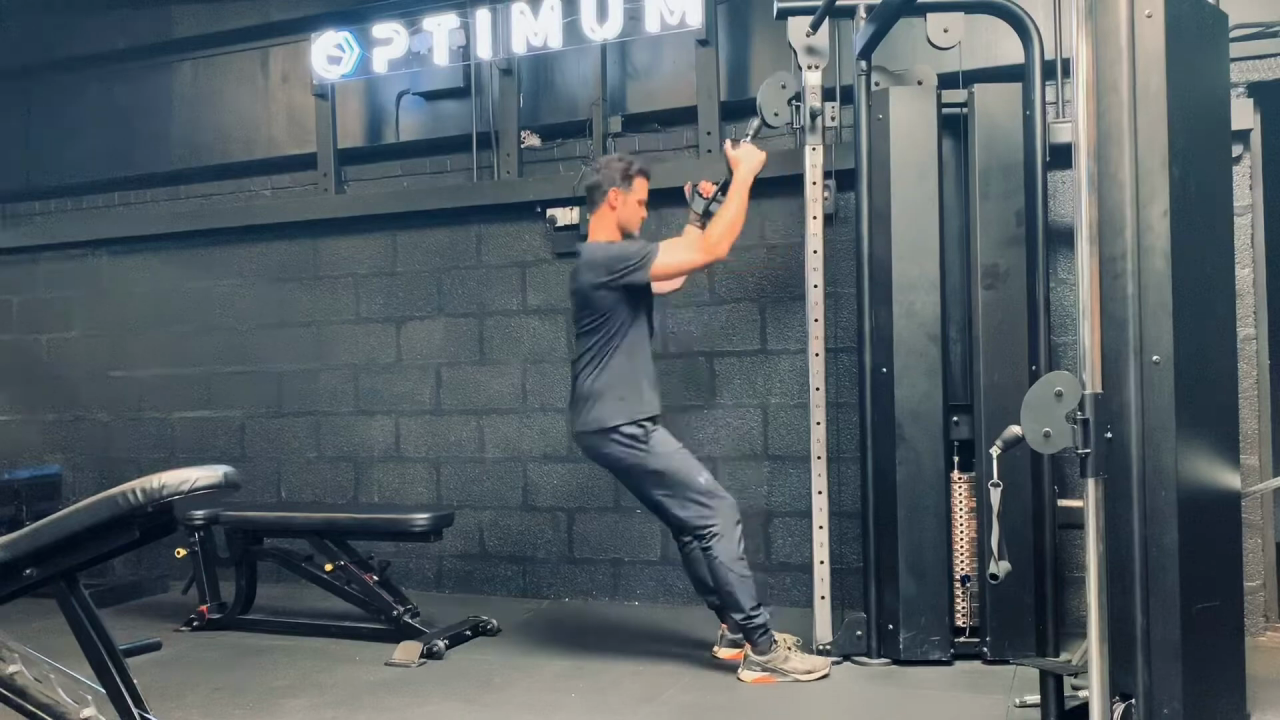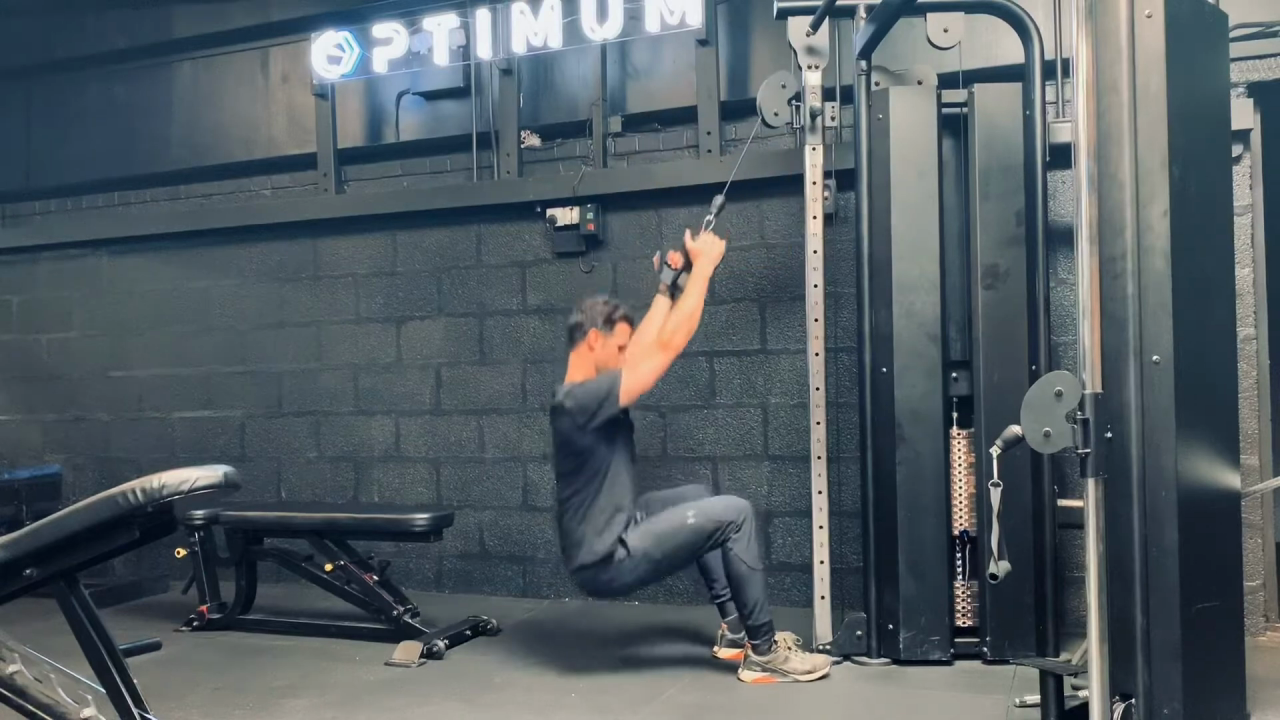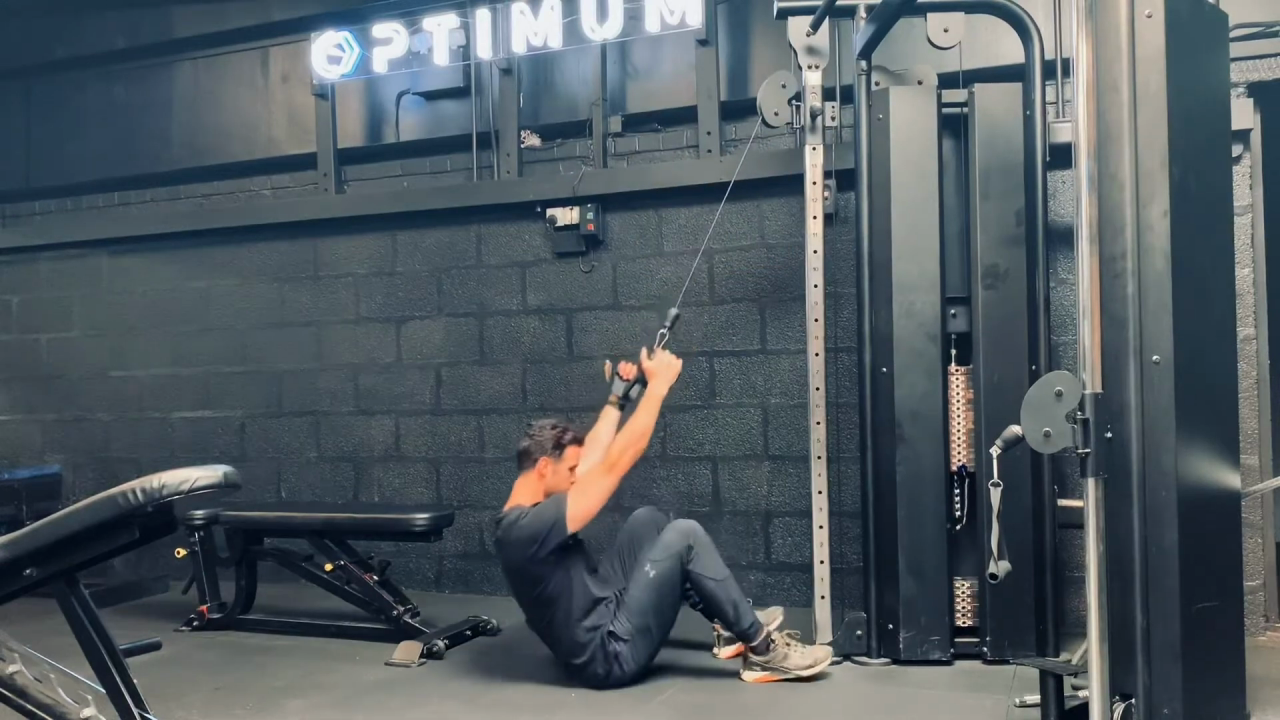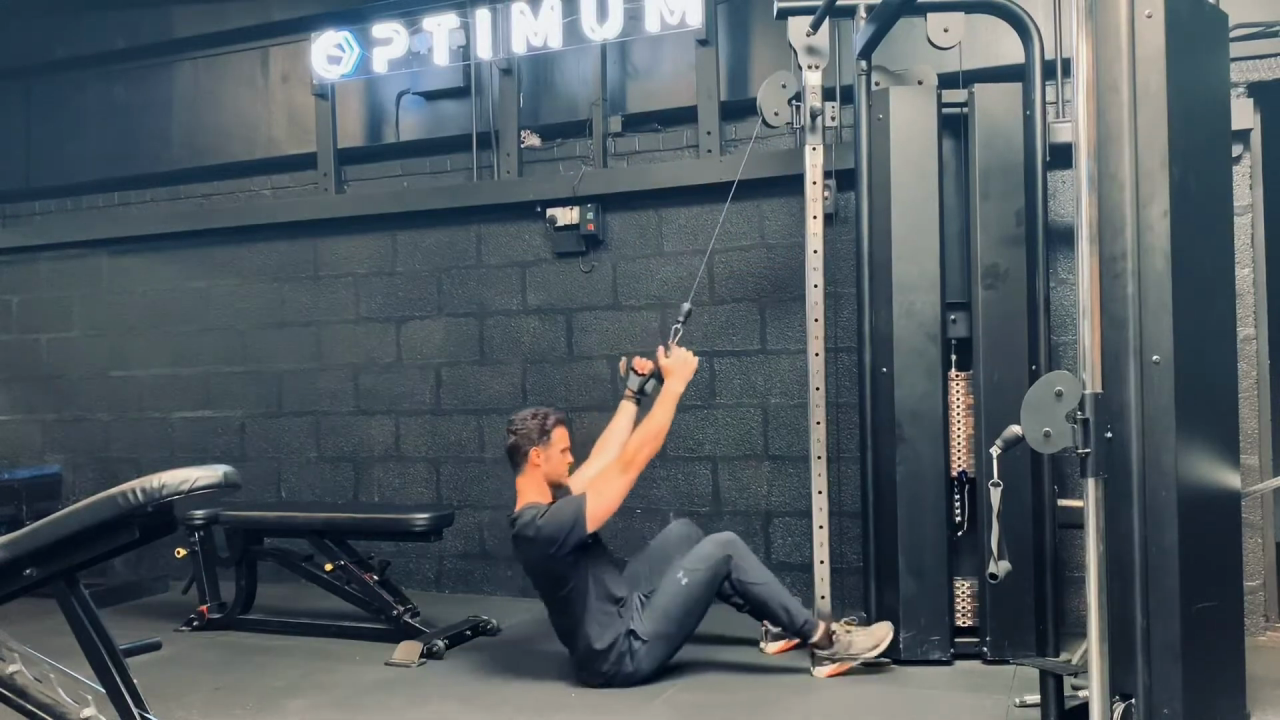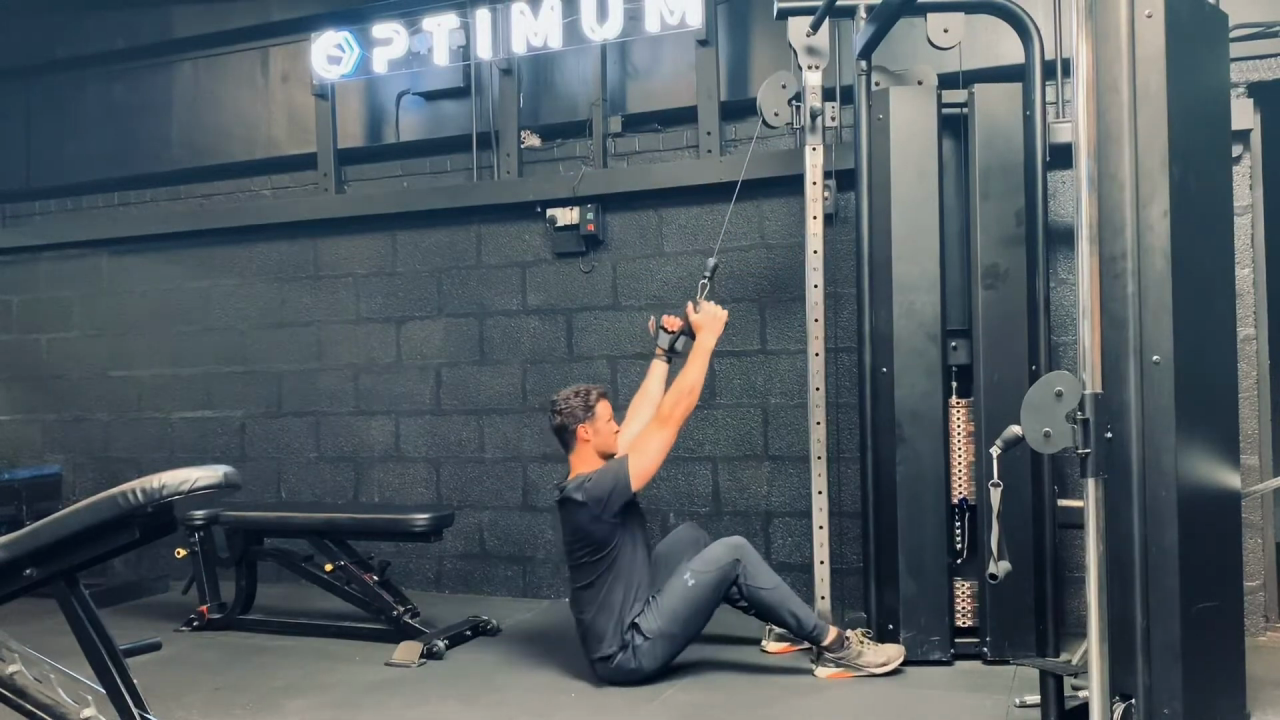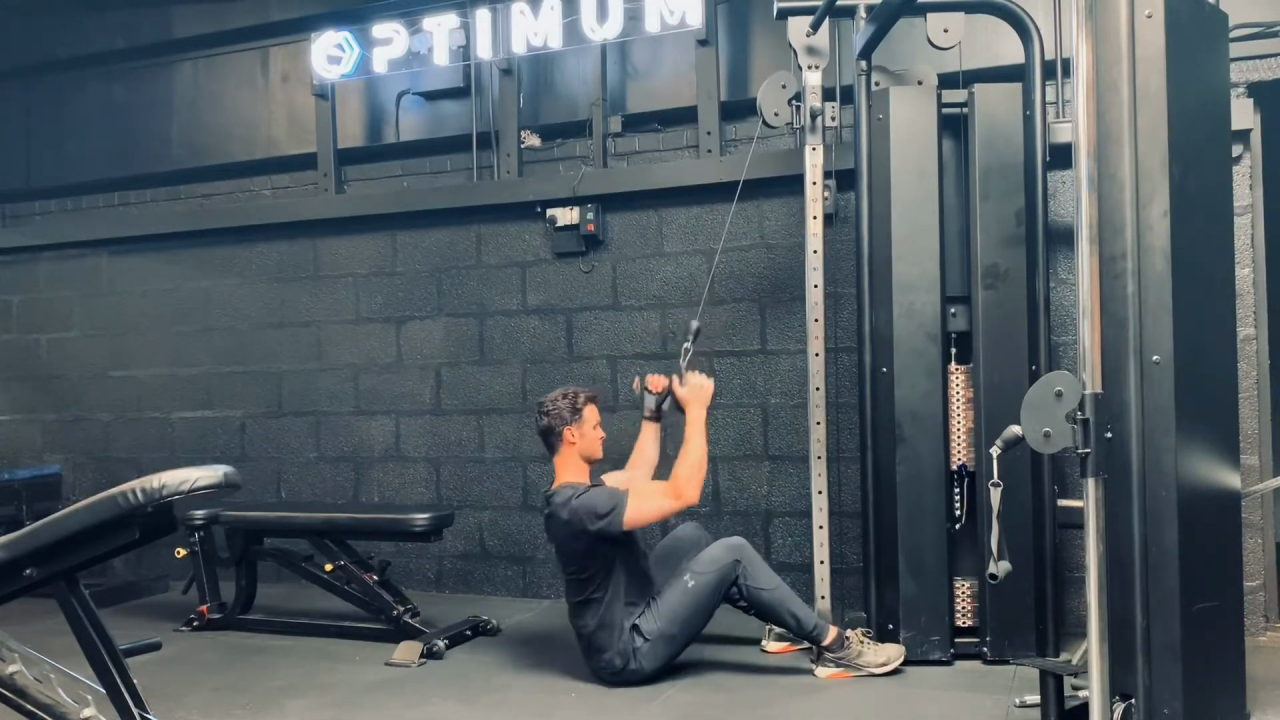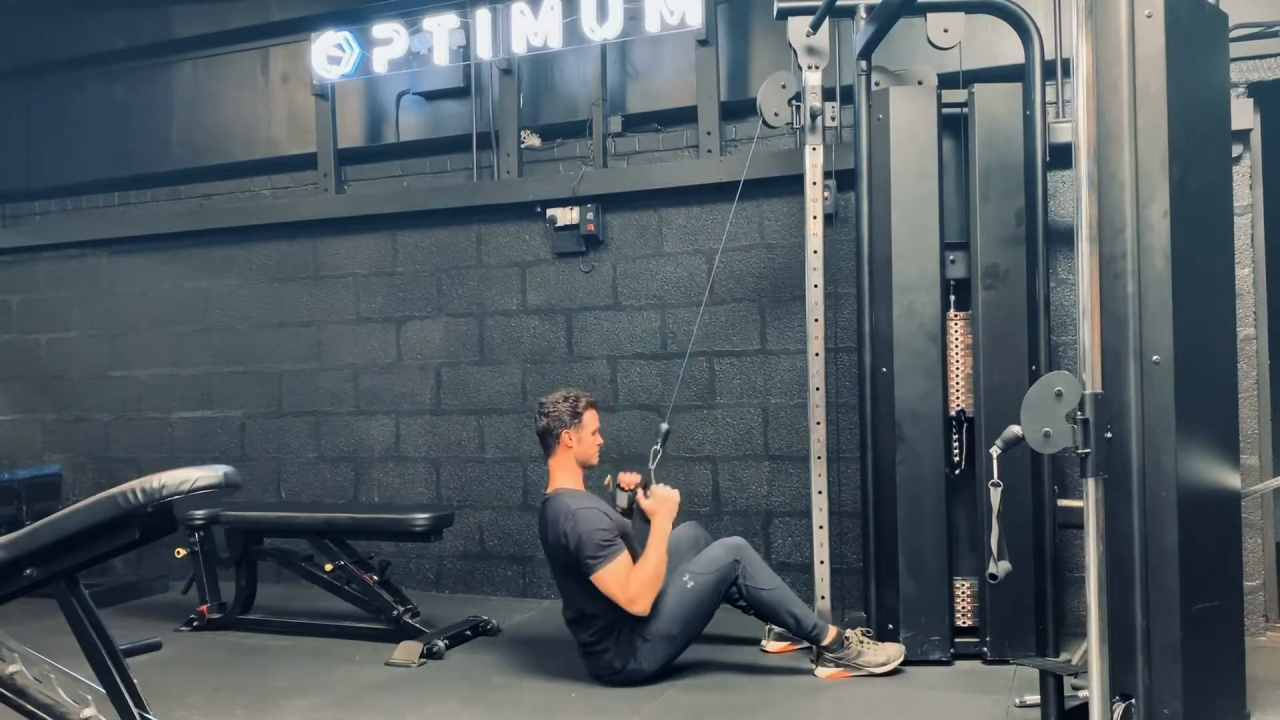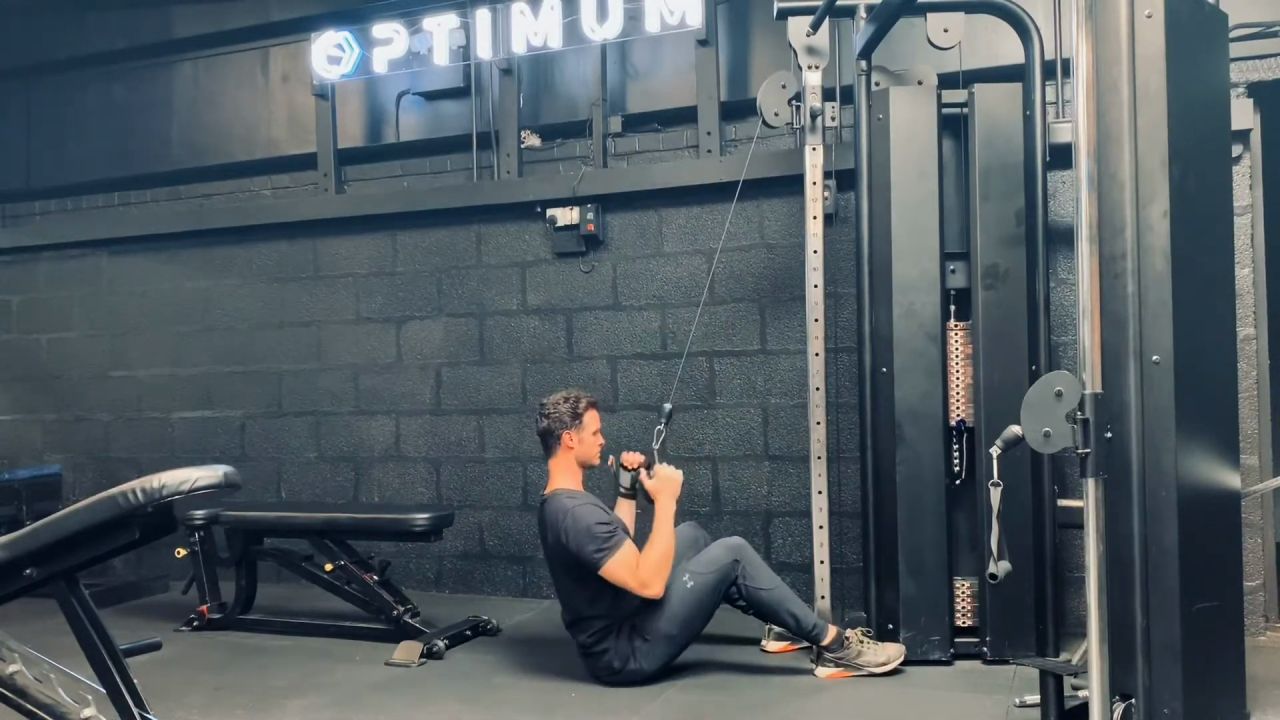
dt=0.5s
person 1, frame 1
left shoulder: (607, 262)
right shoulder: (606, 257)
left elbow: (674, 273)
right elbow: (710, 252)
left wrist: (698, 213)
right wrist: (744, 174)
left hip: (618, 423)
right hip: (615, 426)
left knee: (695, 519)
right knee: (717, 513)
left ankle: (735, 630)
right ankle: (762, 650)
person 1, frame 2
left shoulder: (587, 390)
right shoulder: (581, 401)
left elbow: (649, 346)
right elbow: (668, 347)
left wrist: (668, 285)
right wrist: (703, 266)
left hip: (613, 530)
right hip: (607, 557)
left knee: (701, 504)
right knee: (735, 514)
left ankle: (735, 629)
right ankle: (764, 651)
person 1, frame 3
left shoulder: (527, 514)
right shoulder: (528, 528)
left elbow: (590, 460)
right elbow: (614, 466)
left wrist: (618, 397)
right wrist: (658, 384)
right hip: (610, 653)
left knee: (649, 521)
right knee: (685, 534)
left ankle: (731, 626)
right ankle: (764, 649)
person 1, frame 4
left shoulder: (544, 507)
right shoulder: (546, 527)
left elbow: (604, 459)
right elbow: (630, 464)
left wrist: (633, 393)
right wrist: (674, 383)
right hip: (624, 653)
left knee: (683, 533)
right knee: (723, 547)
left ankle: (778, 623)
right ankle: (826, 643)
person 1, frame 5
left shoulder: (587, 483)
right shoulder: (596, 492)
left elbow: (642, 417)
right elbow: (670, 417)
left wrist: (663, 351)
right wrist: (706, 336)
left hip: (625, 630)
right hip: (628, 652)
left knee: (690, 538)
right knee: (733, 553)
left ankle: (784, 626)
right ankle: (835, 647)
person 1, frame 6
left shoulder: (574, 494)
right shoulder: (584, 506)
left elbow: (637, 476)
right elbow: (685, 492)
left wrist: (652, 410)
right wrist: (696, 407)
left hip: (623, 624)
right hip: (627, 653)
left knee: (691, 536)
right knee: (732, 552)
left ankle: (782, 625)
right ankle: (834, 648)
person 1, frame 7
left shoulder: (561, 504)
right shoulder: (579, 516)
right elbow: (637, 602)
right wrist: (660, 519)
left hip: (617, 634)
right hip: (626, 653)
left knee: (692, 535)
right knee: (732, 553)
left ankle: (783, 625)
right ankle: (834, 647)
person 1, frame 8
left shoulder: (561, 503)
right shoulder: (576, 514)
right elbow: (650, 583)
left wrist: (627, 489)
right wrist: (664, 501)
left hip: (620, 625)
right hip: (625, 653)
left knee: (691, 535)
right knee: (732, 553)
left ankle: (783, 625)
right ankle: (834, 646)
